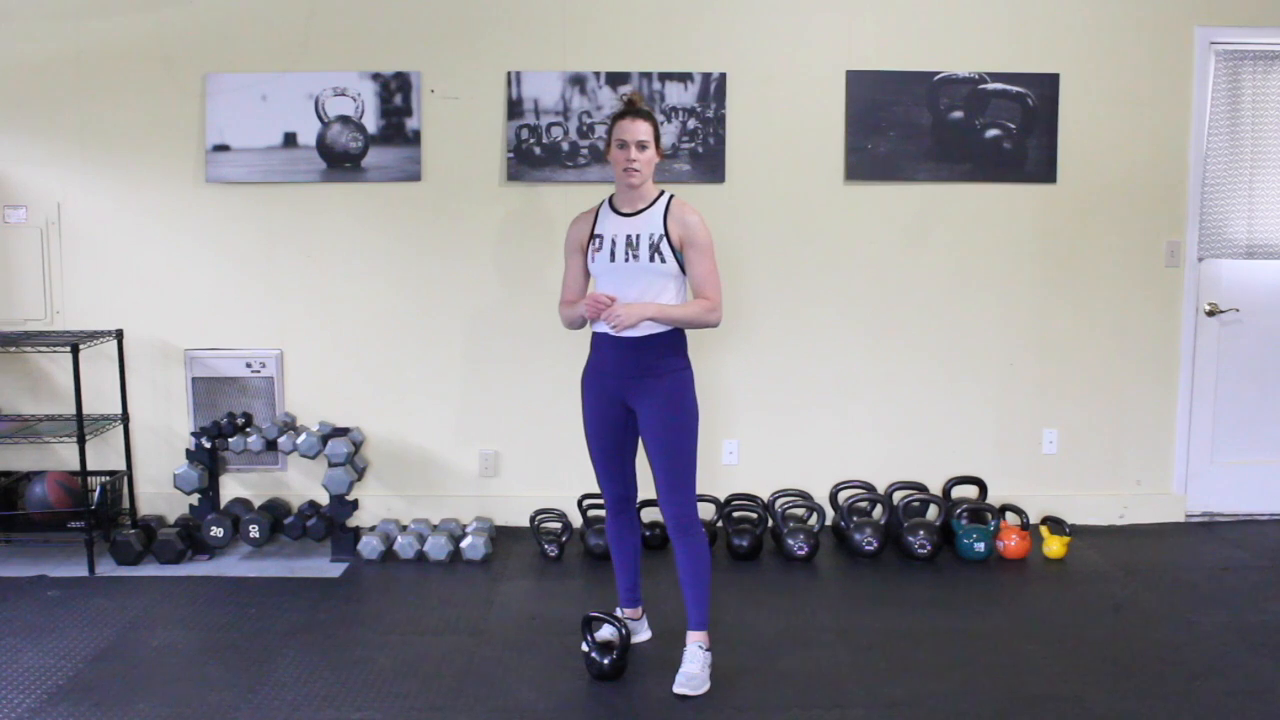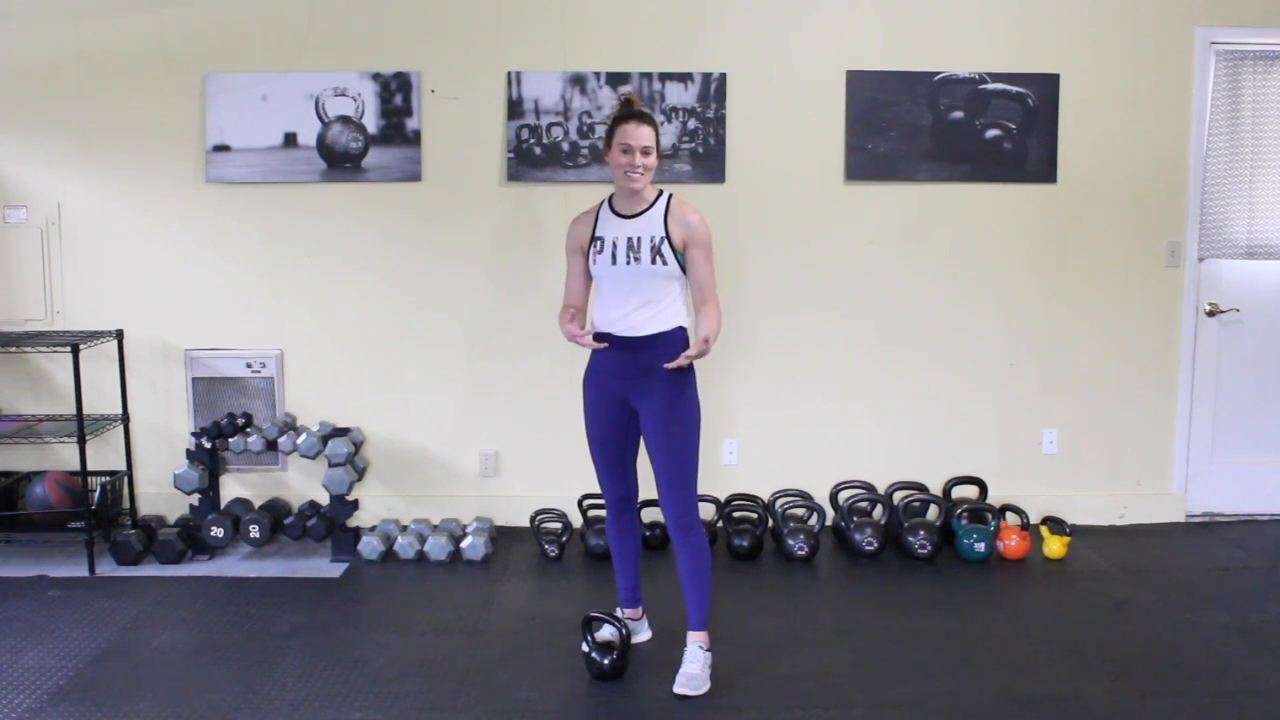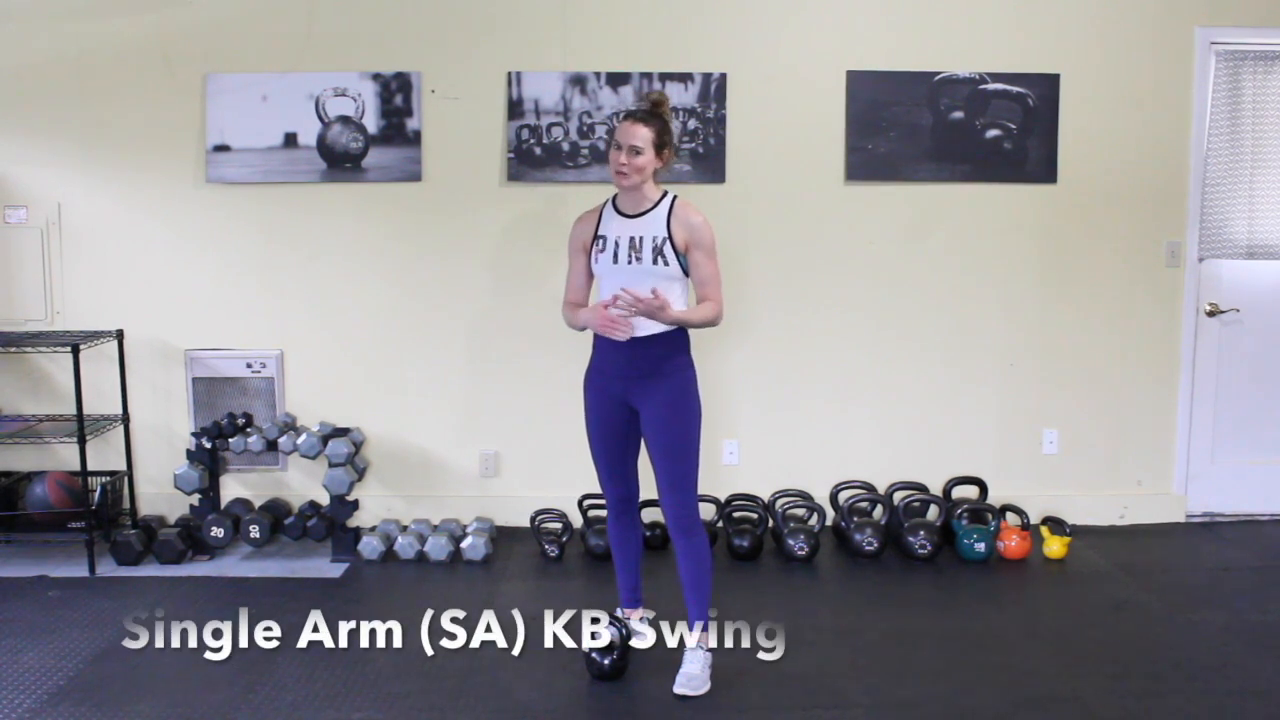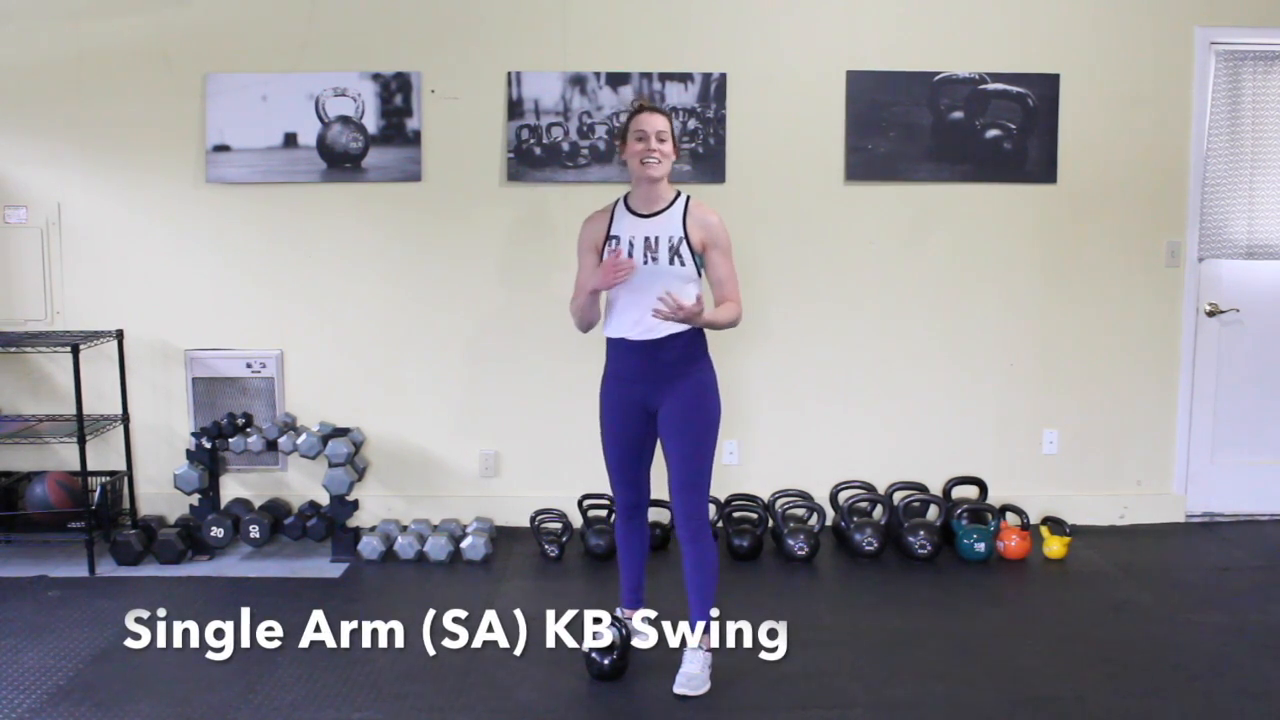
dt=1s
person 1, frame 1
left shoulder: (683, 219)
right shoulder: (586, 225)
left elbow: (711, 309)
right elbow: (566, 312)
left wrist: (646, 309)
right wrist: (585, 307)
left hip: (664, 371)
right hip: (603, 371)
left knee: (679, 510)
right knee: (617, 502)
left ankle: (698, 643)
right ankle: (631, 616)
person 1, frame 2
left shoulder: (684, 219)
right shoulder: (586, 226)
left elbow: (707, 302)
right elbow: (574, 305)
left wrist: (705, 340)
right wrist: (572, 328)
left hip: (666, 369)
right hip: (605, 371)
left knee: (681, 509)
right knee: (618, 502)
left ankle: (699, 642)
right ankle: (631, 615)
person 1, frame 3
left shoulder: (687, 220)
right shoulder: (589, 225)
left elbow: (713, 309)
right elbow: (570, 308)
left wrist: (667, 312)
right wrist: (592, 318)
left hip: (667, 372)
right hip: (606, 373)
left knee: (681, 511)
right knee: (619, 503)
left ankle: (699, 644)
right ankle: (631, 615)
person 1, frame 4
left shoulder: (702, 220)
right shoulder: (599, 225)
left elbow: (733, 308)
right elbow: (582, 322)
left wrist: (697, 315)
right wrist: (594, 286)
left hip: (687, 376)
right hip: (622, 377)
left knee: (690, 513)
right knee: (629, 504)
left ankle: (700, 644)
right ankle: (630, 615)
